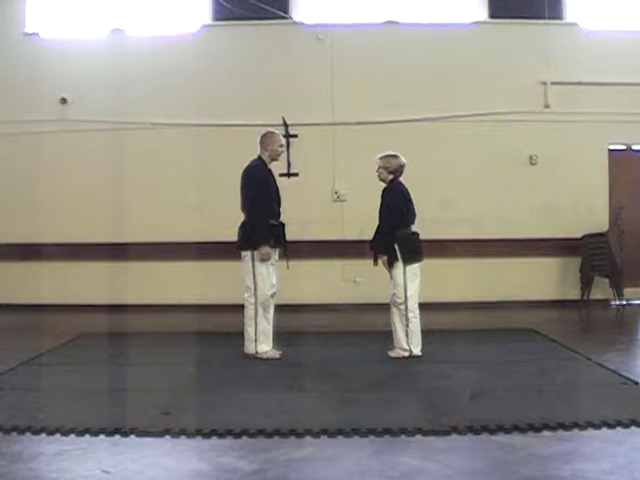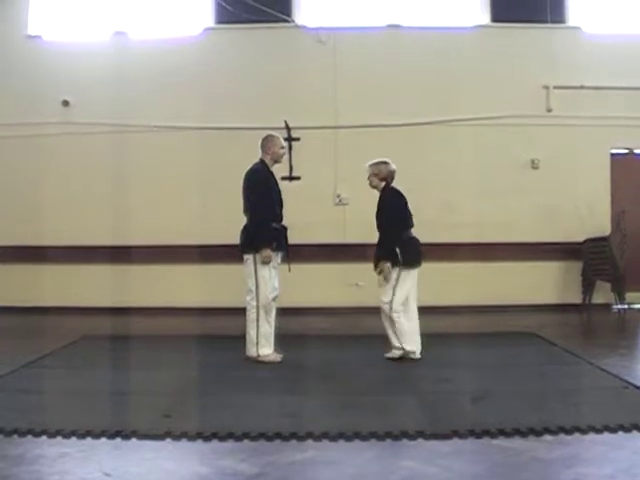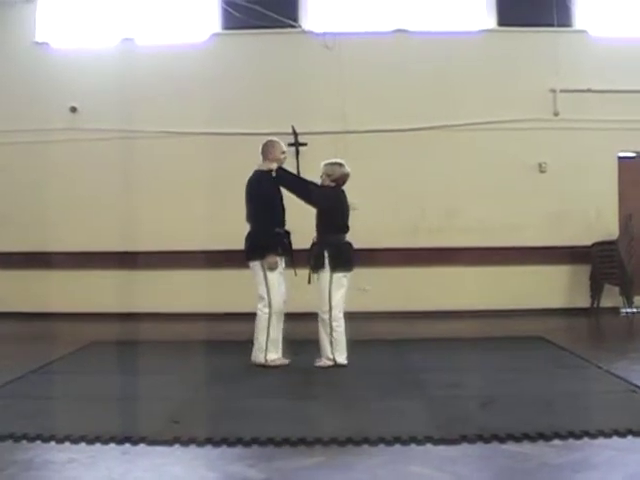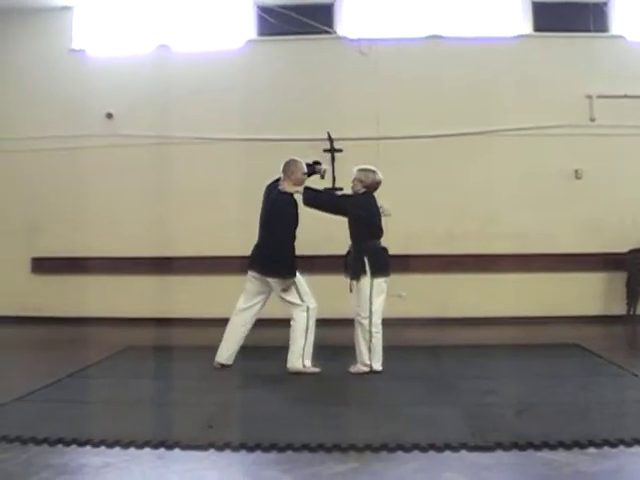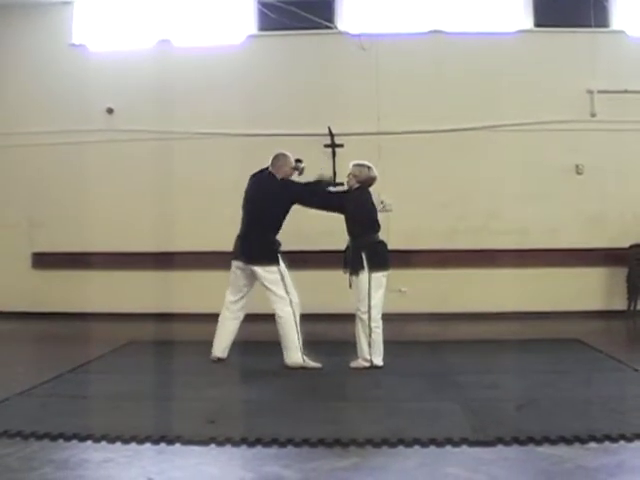
dt=1s
person 1, frame 1
left shoulder: (262, 170)
right shoulder: (255, 171)
right elbow: (254, 211)
right wrist: (263, 244)
left hip: (265, 241)
right hip: (257, 243)
left knee: (267, 292)
right knee: (258, 294)
left ankle: (262, 343)
right ankle: (256, 346)
person 1, frame 2
left shoulder: (265, 174)
right shoulder: (257, 174)
right elbow: (256, 214)
right wrist: (264, 246)
left hip: (267, 244)
right hip: (259, 245)
left knee: (268, 296)
right knee: (260, 297)
left ankle: (264, 346)
right ankle: (258, 349)
person 1, frame 3
left shoulder: (266, 179)
right shoulder: (260, 180)
right elbow: (260, 220)
right wrist: (269, 252)
left hip: (271, 248)
right hip: (264, 251)
left knee: (277, 301)
right knee: (271, 303)
left ankle: (272, 352)
right ankle: (263, 355)
person 1, frame 4
left shoulder: (273, 187)
right shoulder: (286, 202)
left elbow: (296, 169)
right elbow: (286, 241)
left wrist: (315, 167)
right wrist: (289, 273)
left hip: (259, 261)
right hip: (275, 264)
left knee: (245, 308)
right knee: (305, 307)
left ankle: (223, 357)
right ankle: (298, 362)
person 1, frame 5
left shoulder: (256, 179)
right shoulder: (282, 187)
left elbow: (270, 175)
right elbow: (308, 193)
left wrist: (294, 168)
right wrist: (324, 180)
left hip: (242, 251)
right hip: (265, 253)
left knee: (234, 301)
right knee: (286, 303)
left ankle: (218, 351)
right ankle: (295, 357)
person 2, frame 1
left shoulder: (392, 190)
right shoulder: (398, 189)
left elbow: (388, 224)
left wrist: (382, 251)
right wrist: (386, 250)
left hip: (403, 252)
right hip: (405, 250)
left knee: (404, 300)
right knee: (399, 299)
left ankle: (410, 347)
right ankle: (405, 346)
person 2, frame 2
left shoulder: (389, 196)
right shoulder: (391, 195)
left elbow: (389, 231)
left wrist: (384, 258)
right wrist: (383, 256)
left hip: (401, 256)
right hip: (406, 254)
left knee: (389, 303)
right knee: (404, 304)
left ankle: (406, 346)
right ankle: (408, 347)
person 2, frame 3
left shoulder: (332, 196)
right shoulder: (334, 196)
left elbow: (303, 188)
right elbow: (307, 188)
left wrist: (276, 170)
right wrist: (276, 171)
left hip: (332, 258)
right hip: (334, 256)
left knee: (330, 310)
right knee: (329, 309)
left ankle: (336, 356)
right ankle: (333, 354)
person 2, frame 4
left shoulder: (363, 203)
right shoulder: (363, 203)
left elbow: (331, 202)
right elbow: (335, 200)
left wrist: (302, 191)
right wrist: (304, 190)
left hip: (370, 264)
right hip: (366, 262)
left knee: (369, 315)
right knee: (363, 315)
left ankle: (372, 362)
right ankle: (367, 361)
person 2, frame 5
left shoulder: (353, 197)
right shoulder: (360, 197)
left elbow: (322, 201)
right elbow: (330, 199)
left hip: (368, 259)
right hip: (369, 257)
left knee: (368, 311)
right knee: (365, 310)
left ankle: (372, 358)
right ankle: (368, 356)
